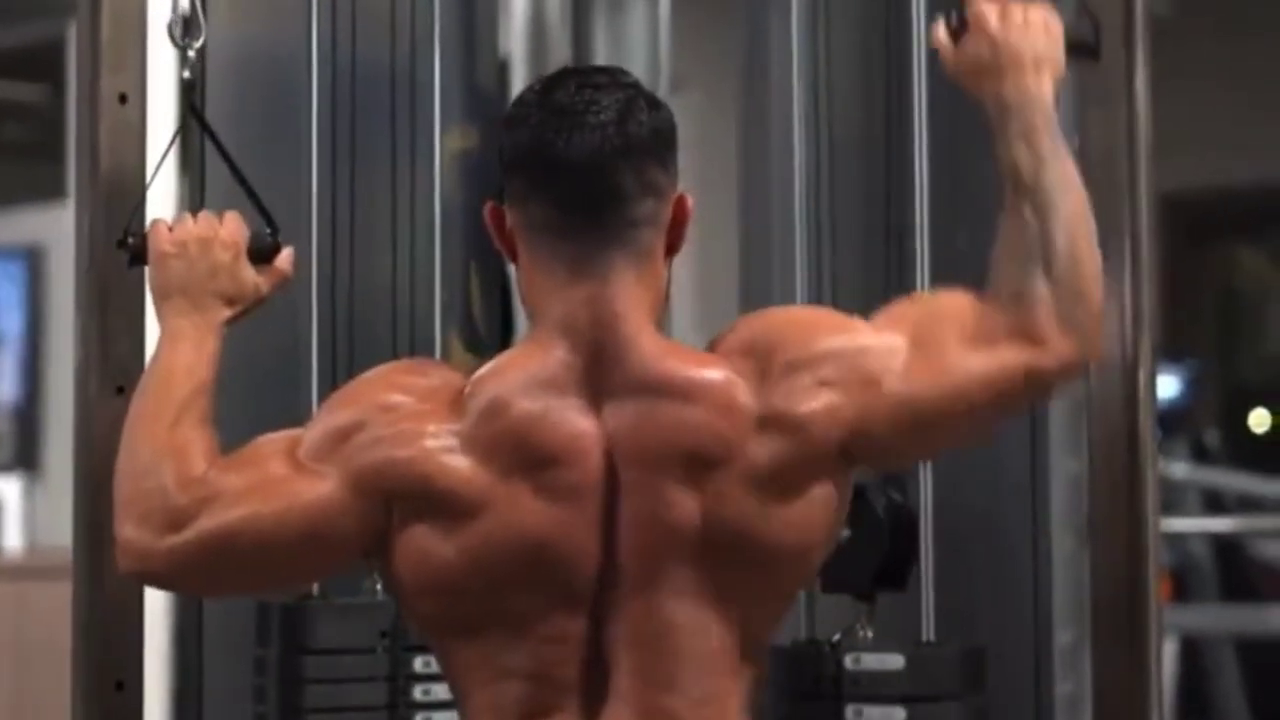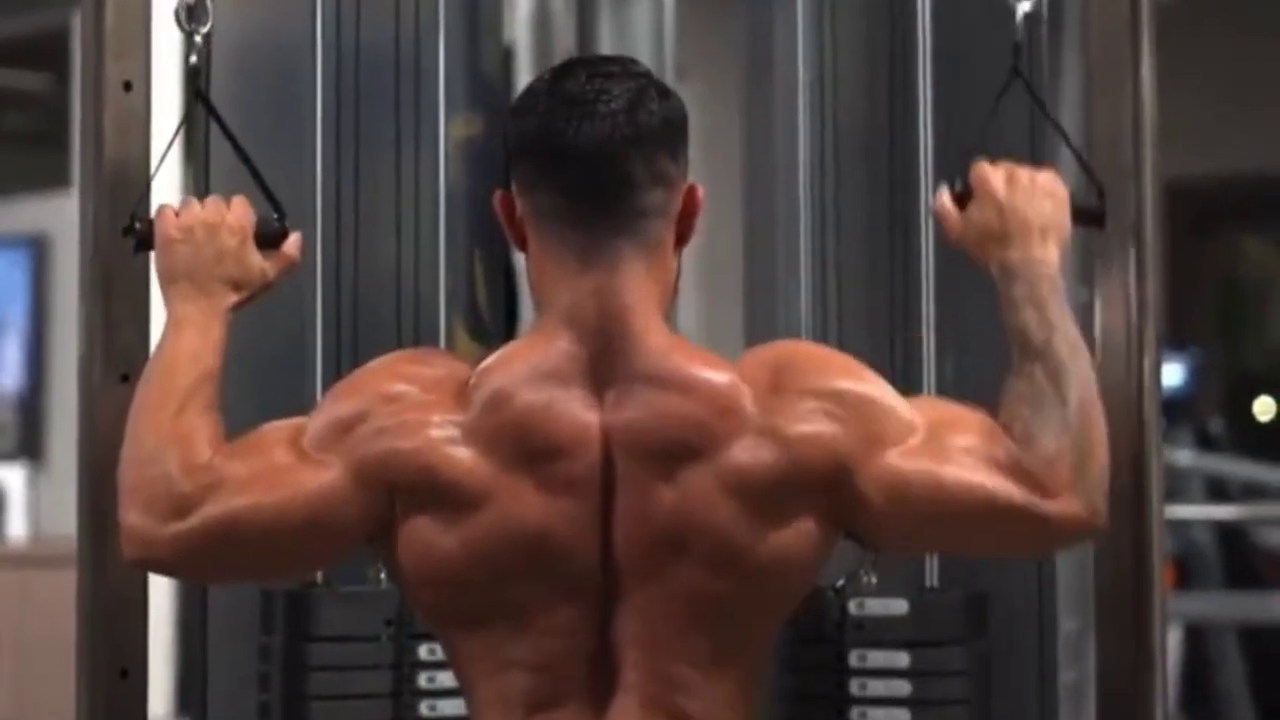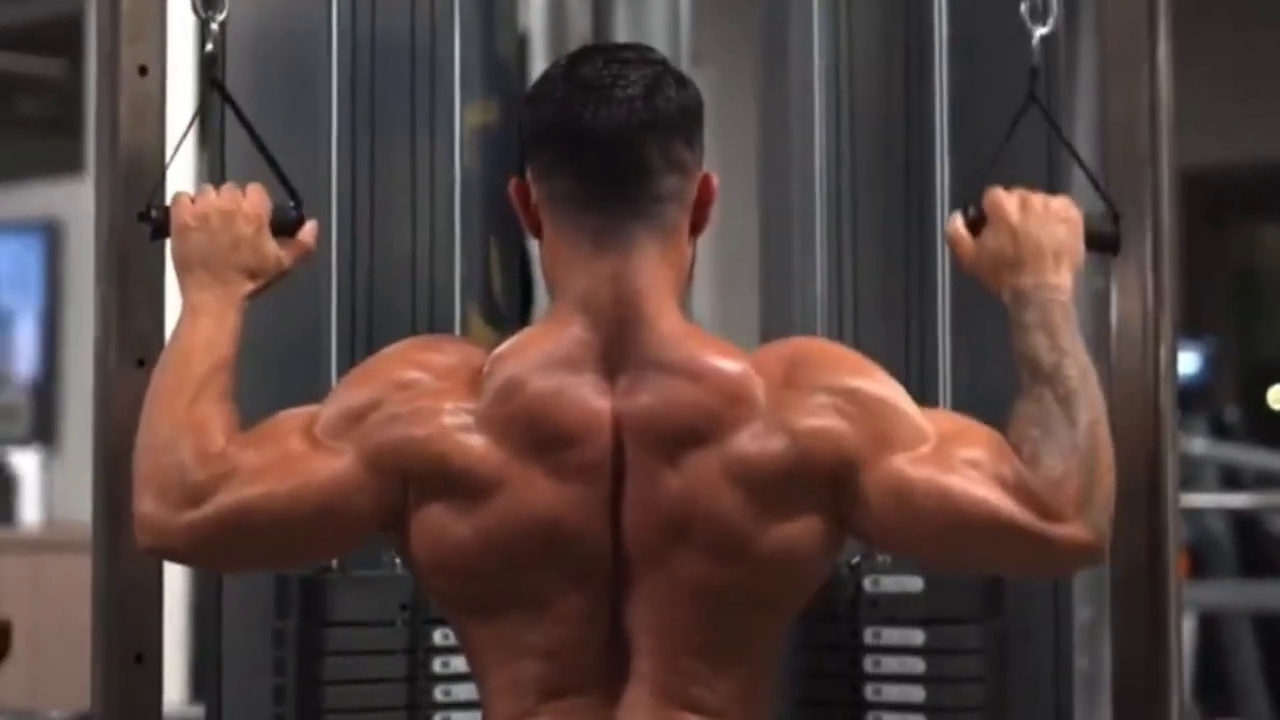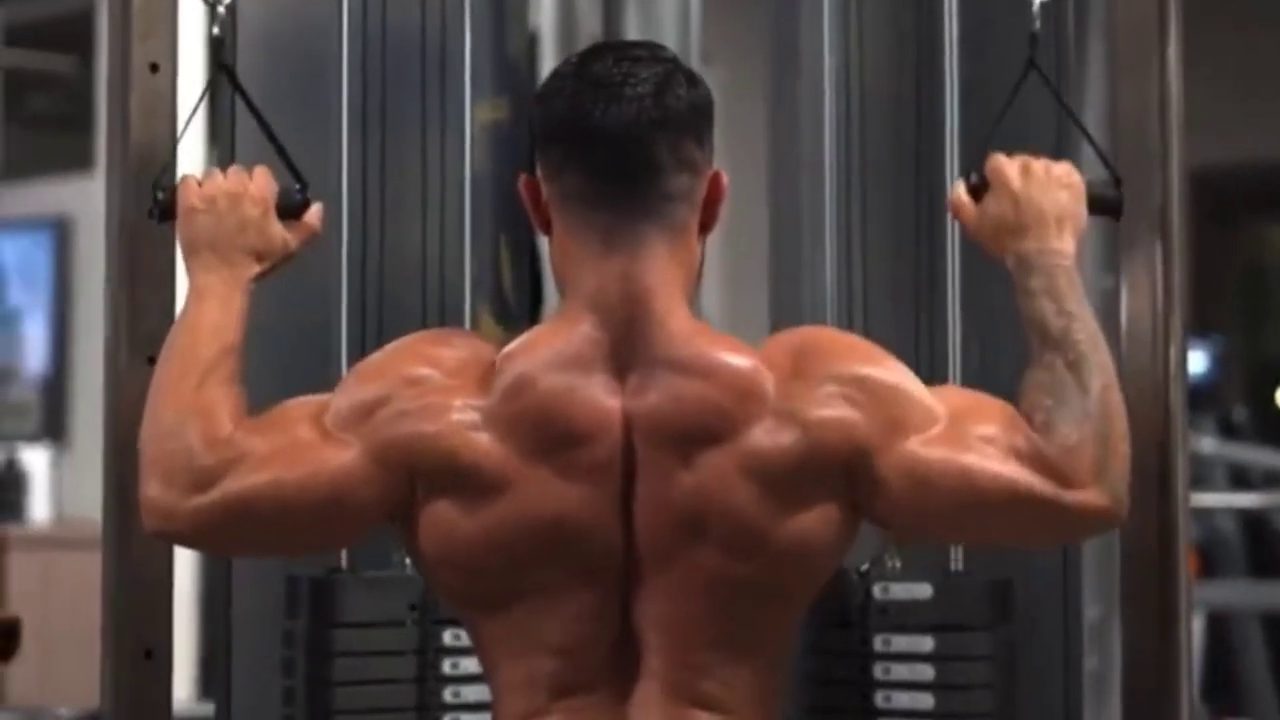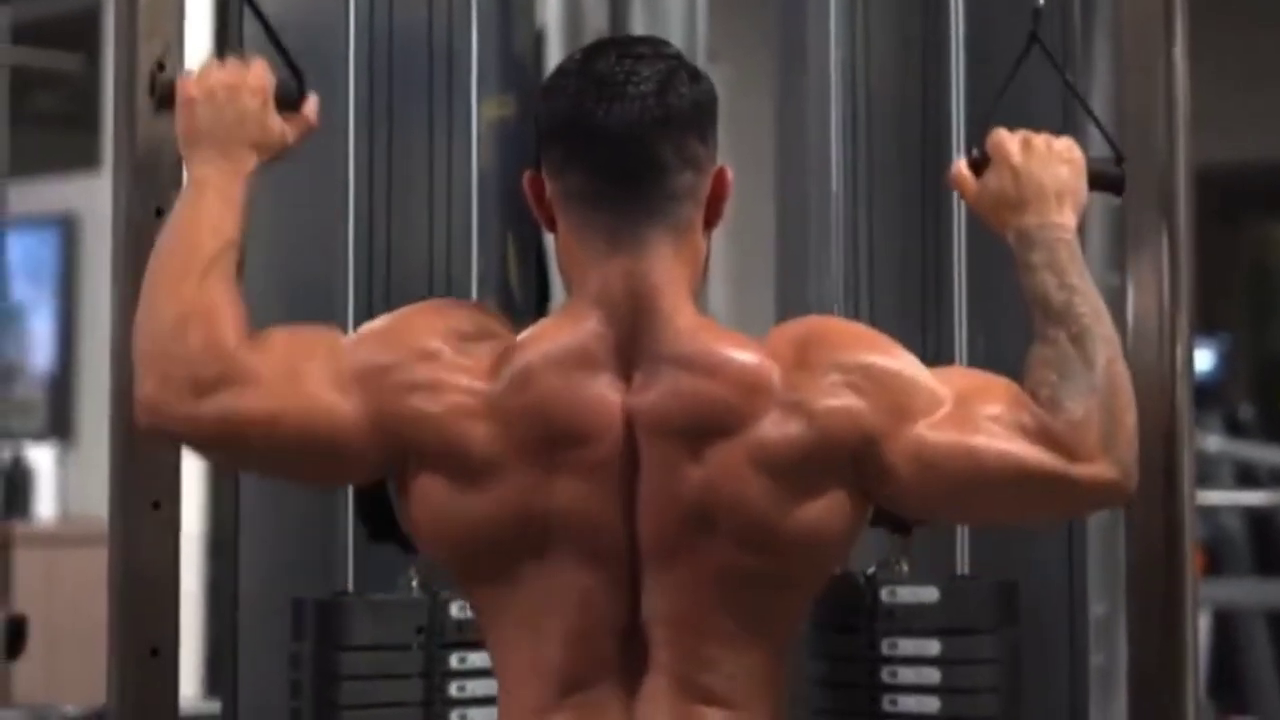
dt=0.2s
person 1, frame 1
left shoulder: (411, 431)
right shoulder: (788, 399)
left elbow: (158, 532)
right elbow: (1052, 334)
left wrist: (192, 317)
right wrist: (1023, 106)
person 1, frame 2
left shoulder: (417, 423)
right shoulder: (795, 413)
left elbow: (164, 519)
right elbow: (1062, 496)
left wrist: (199, 305)
right wrist: (1031, 270)
person 1, frame 3
left shoulder: (431, 407)
right shoulder: (806, 406)
left elbow: (177, 507)
right elbow: (1064, 518)
left wrist: (215, 293)
right wrist: (1039, 292)
person 1, frame 4
left shoulder: (440, 405)
right shoulder: (818, 399)
left elbow: (182, 489)
right elbow: (1082, 483)
left wrist: (219, 269)
right wrist: (1044, 262)
person 1, frame 5
left shoulder: (447, 391)
right shoulder: (823, 390)
left elbow: (181, 382)
right elbow: (1089, 455)
left wrist: (220, 160)
right wrist: (1045, 234)
